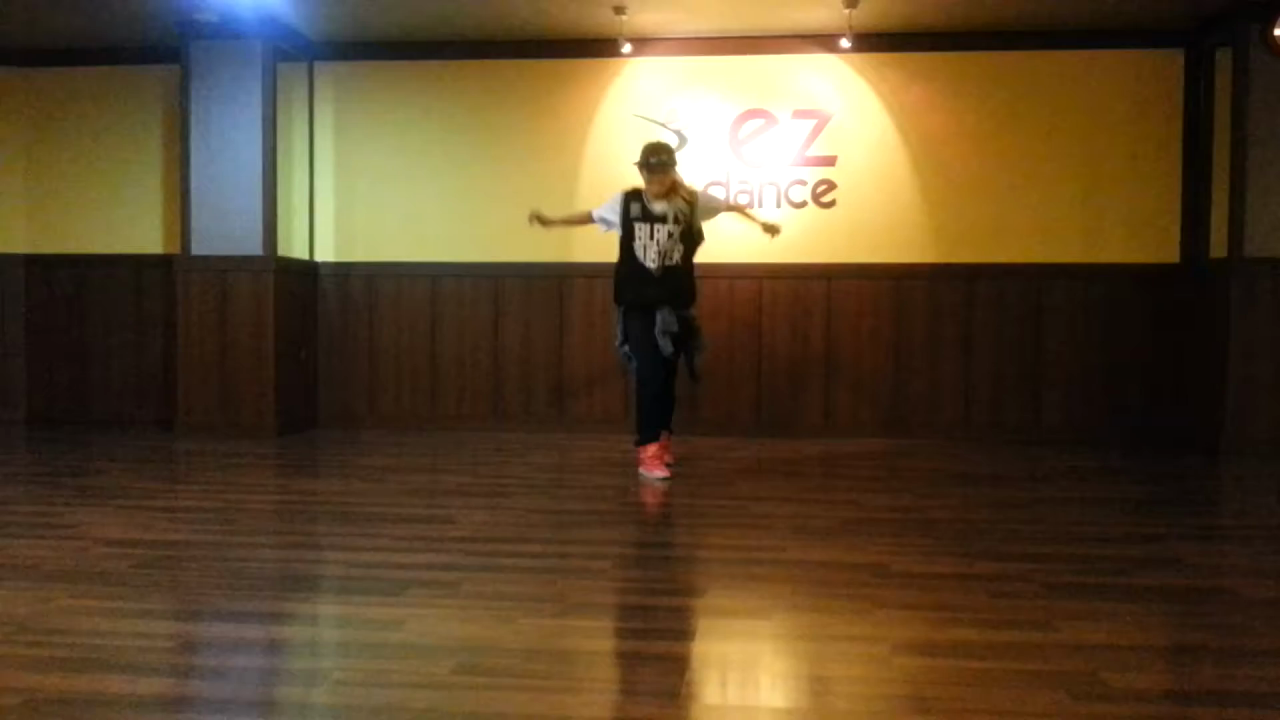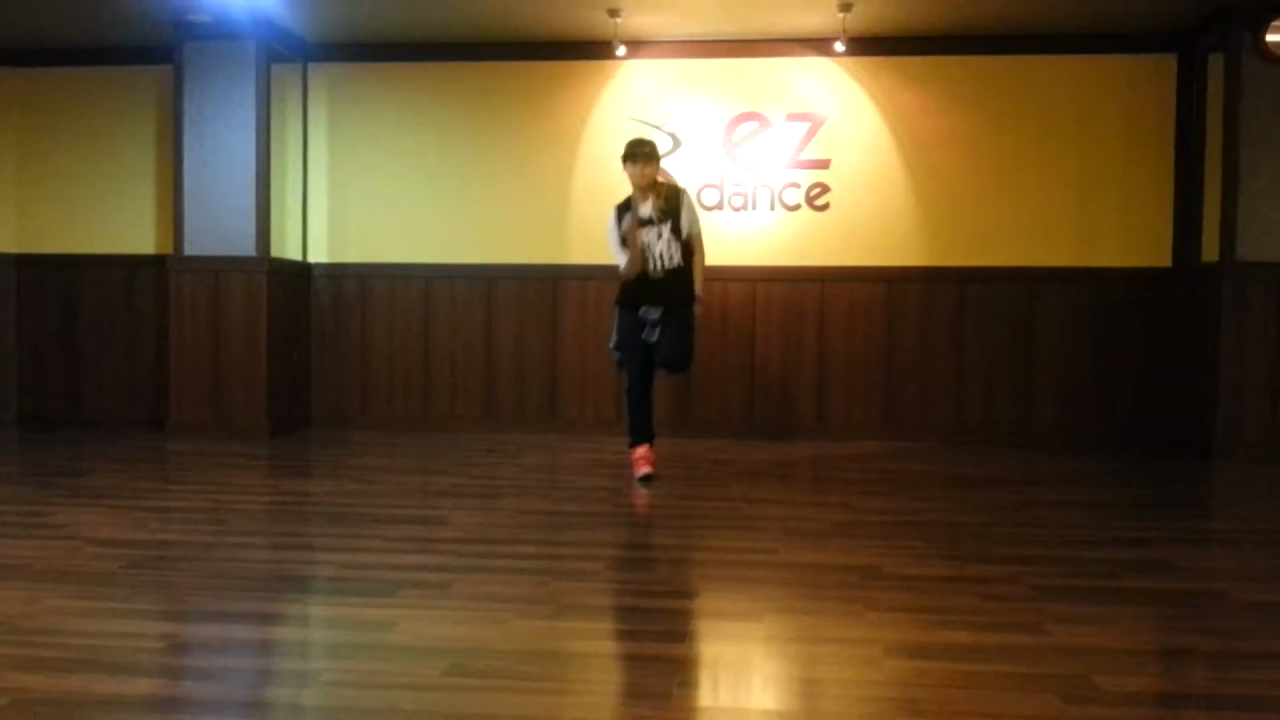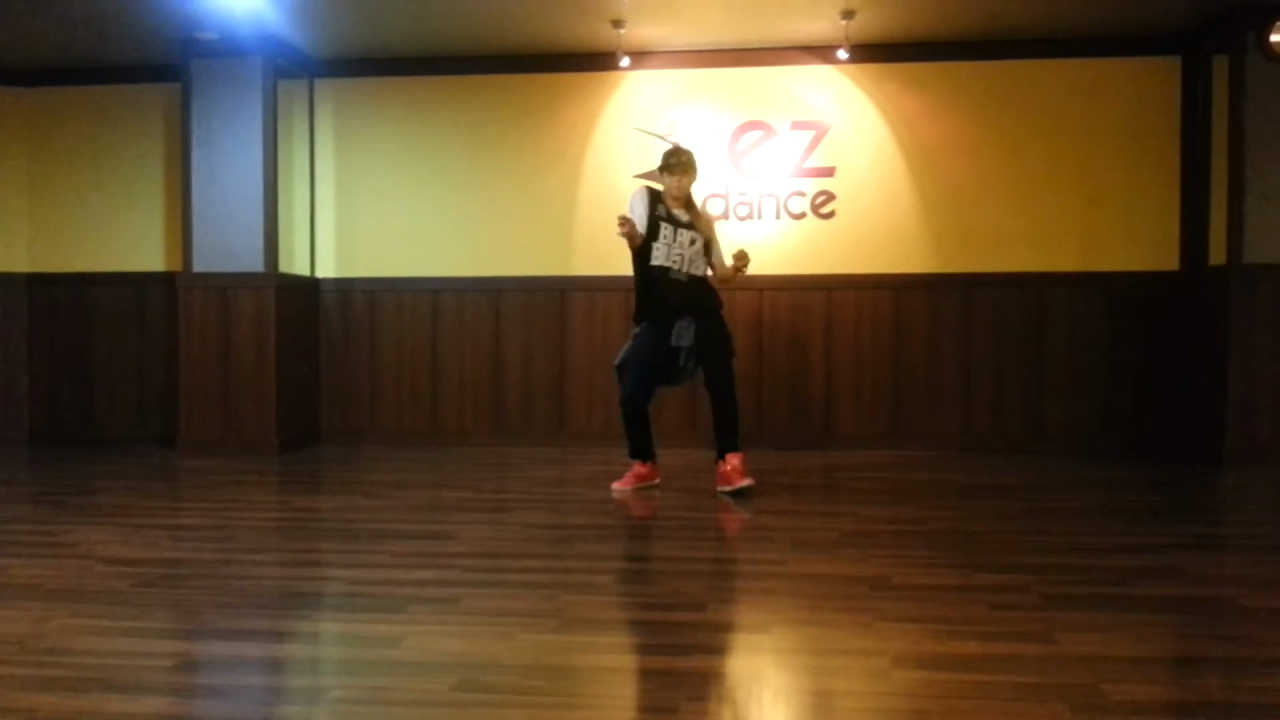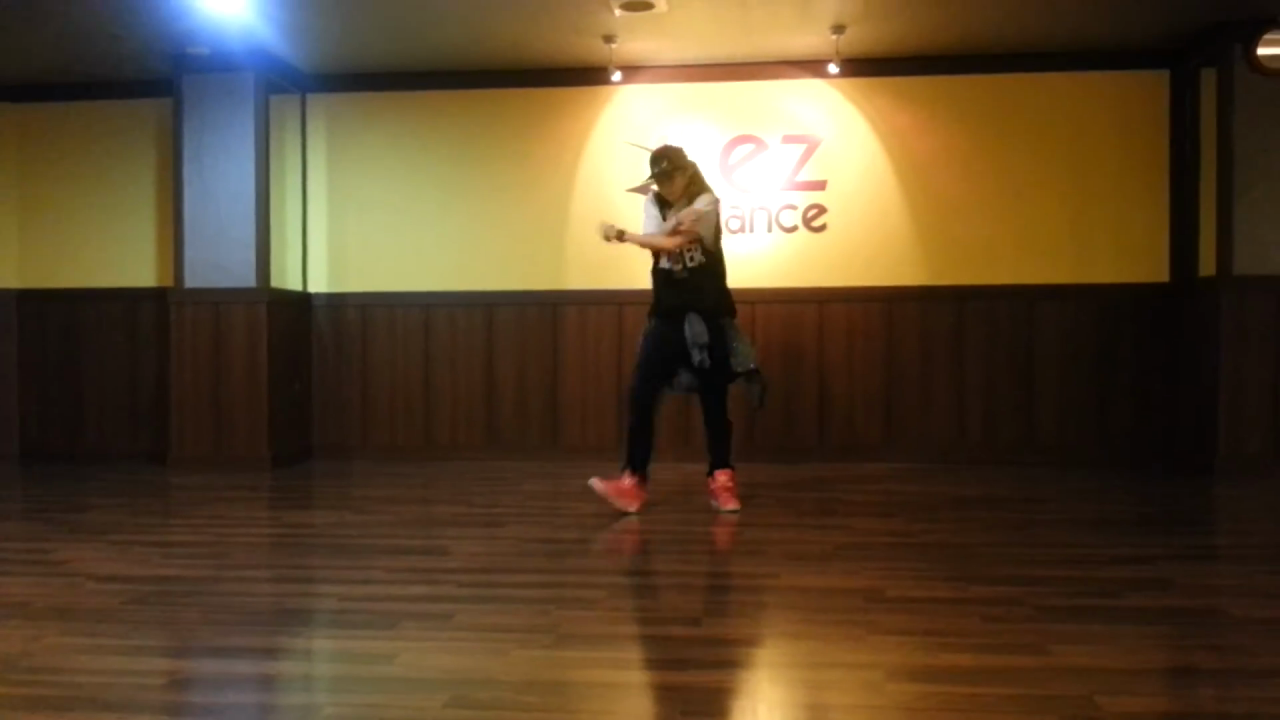
dt=0.4s
person 1, frame 1
left shoulder: (690, 201)
right shoulder: (625, 202)
left elbow: (730, 205)
right elbow: (592, 216)
left wrist: (760, 222)
right wrist: (551, 221)
left hip: (675, 305)
right hip: (637, 305)
left knee: (667, 374)
right knee: (648, 373)
left ankle: (662, 438)
right ankle: (649, 450)
person 1, frame 2
left shoulder: (678, 199)
right shoulder: (620, 215)
left elbow: (695, 247)
right elbow: (629, 269)
left wrist: (698, 294)
right wrist: (632, 244)
left hip: (676, 302)
right hip: (636, 304)
left knee: (676, 360)
right knee: (637, 378)
left ankle: (658, 355)
right ankle: (642, 453)
person 1, frame 3
left shoulder: (703, 222)
right shoulder: (645, 198)
left elbow: (718, 275)
right elbow: (636, 234)
left wrist: (735, 268)
right wrist: (628, 233)
left hip: (703, 314)
right hip: (657, 316)
left knee: (722, 387)
right knee: (632, 394)
left ankle: (731, 466)
right ankle: (643, 466)
person 1, frame 4
left shoulder: (705, 202)
right shoulder: (654, 204)
left elbow: (677, 242)
right elbow: (655, 241)
left wrist: (621, 235)
right wrist: (675, 226)
left hip: (709, 315)
right hip: (668, 316)
left knee: (713, 400)
right knee: (642, 392)
left ankle: (722, 481)
right ankle: (632, 483)
